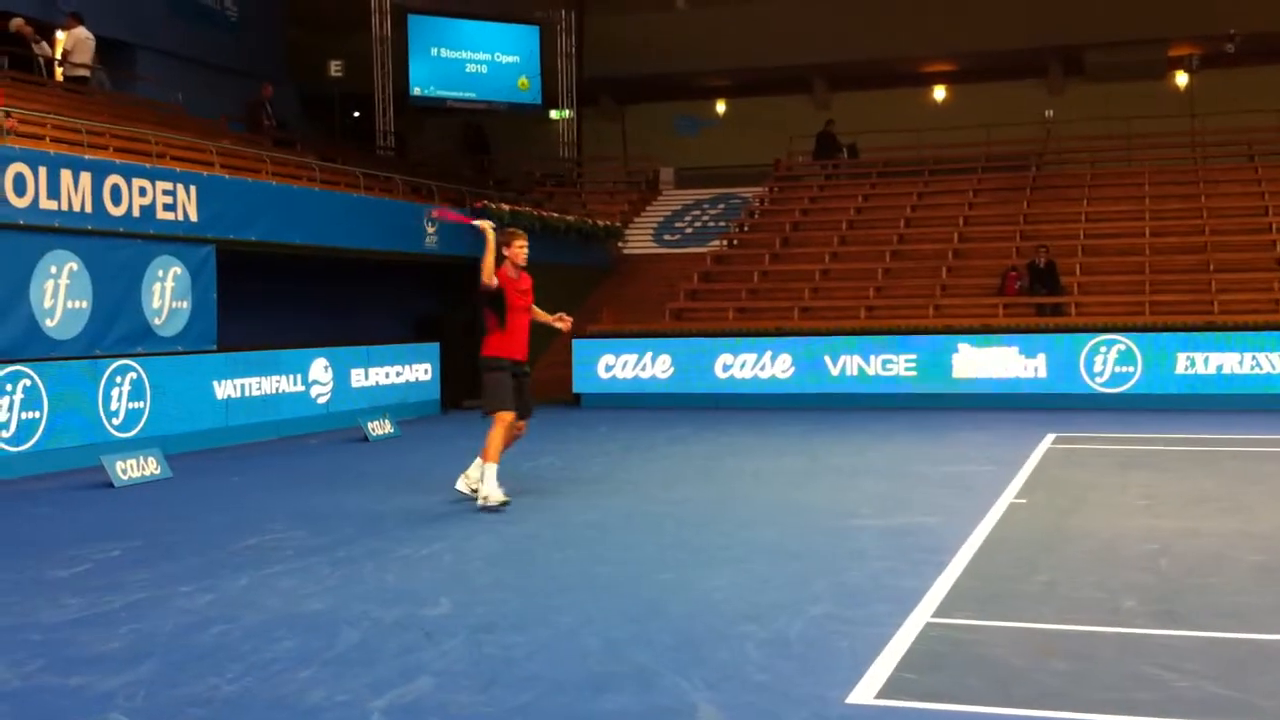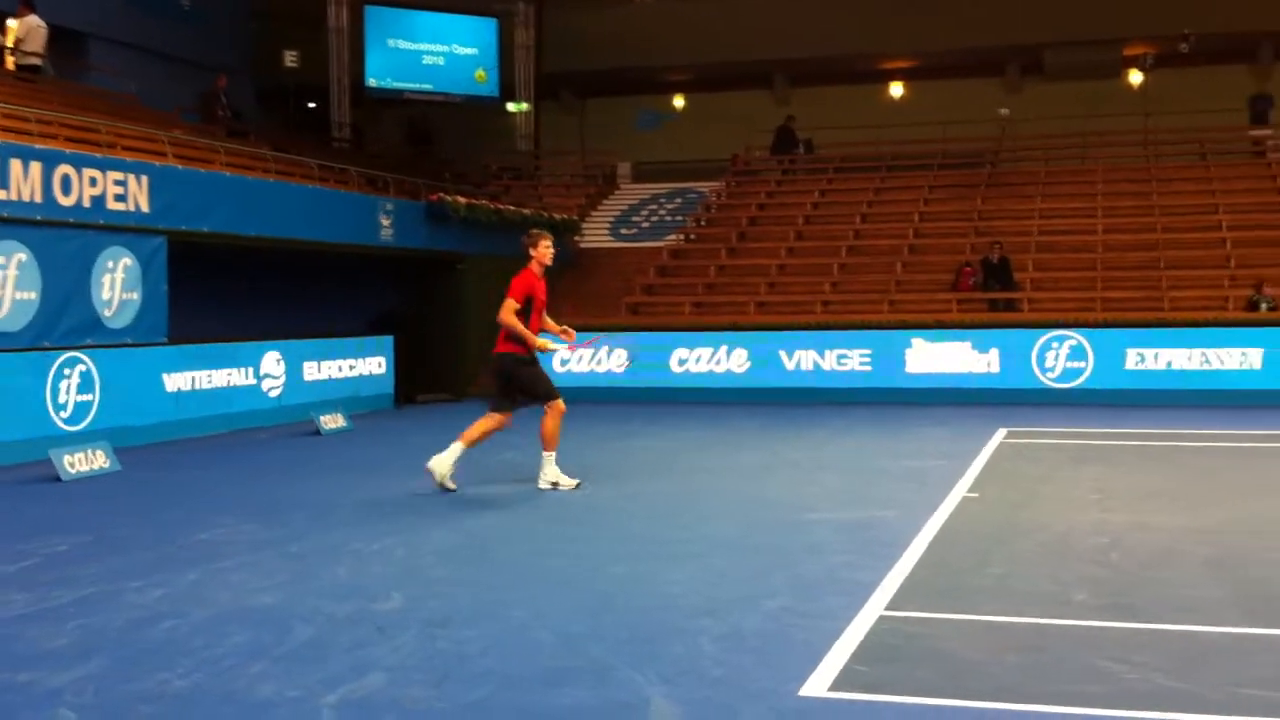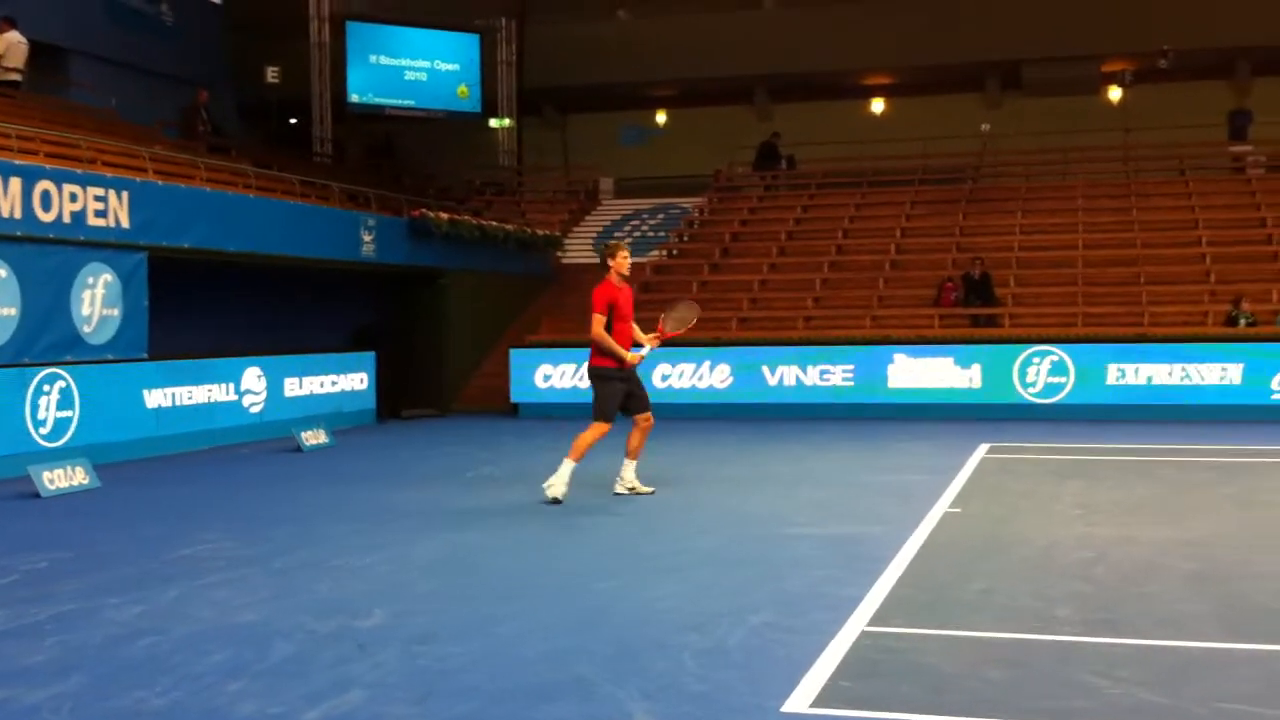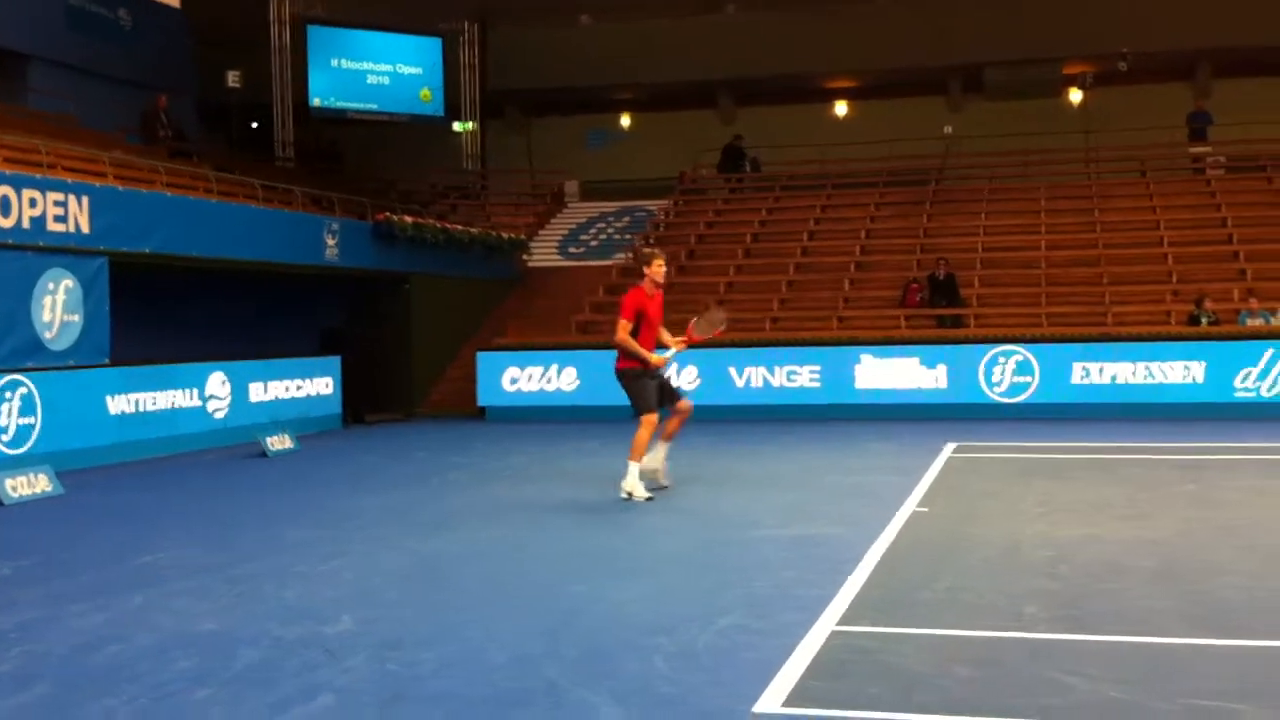
dt=0.5s
person 1, frame 1
left shoulder: (526, 279)
right shoulder: (499, 278)
right elbow: (486, 282)
left wrist: (551, 319)
right wrist: (490, 237)
left hip: (519, 362)
right hip: (496, 361)
left knee: (517, 426)
right knee: (504, 419)
left ankle: (472, 477)
right ankle: (490, 486)
person 1, frame 2
left shoulder: (539, 280)
right shoulder: (524, 280)
right elbow: (505, 317)
left wrist: (557, 329)
right wrist: (534, 340)
left hip: (509, 357)
right hip: (515, 357)
left knee: (499, 418)
right knee: (556, 407)
left ankle: (443, 461)
right ankle: (549, 473)
person 1, frame 3
left shoulder: (626, 289)
right shoulder: (603, 292)
right elbow: (596, 331)
left wrist: (643, 339)
right wrist: (624, 353)
left hip: (625, 368)
right hip: (604, 368)
left knee: (645, 420)
right knee: (600, 427)
left ankle: (626, 479)
right ankle: (559, 479)
person 1, frame 4
left shoulder: (658, 294)
right shoulder: (633, 297)
right elbow: (621, 337)
left wrist: (670, 340)
right wrist: (649, 356)
left hip: (649, 367)
right hip: (631, 369)
left knee: (684, 407)
right knee: (649, 420)
left ankle: (655, 459)
right ankle: (631, 483)
